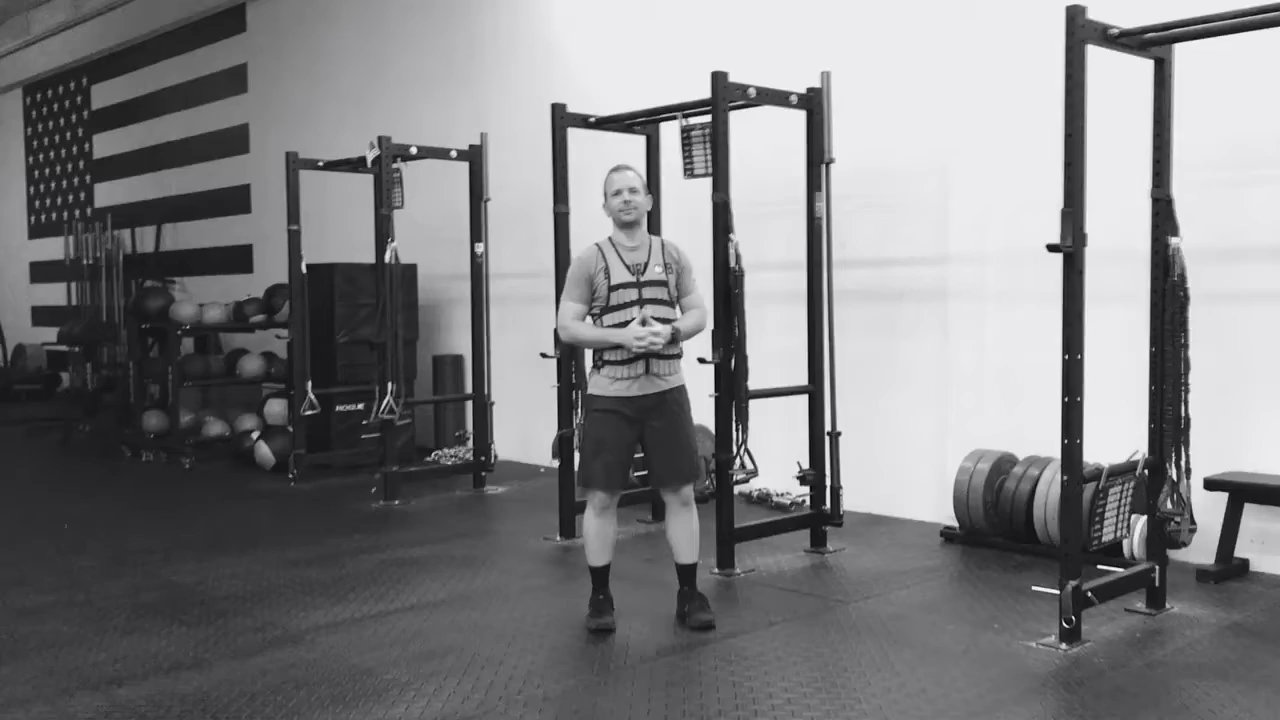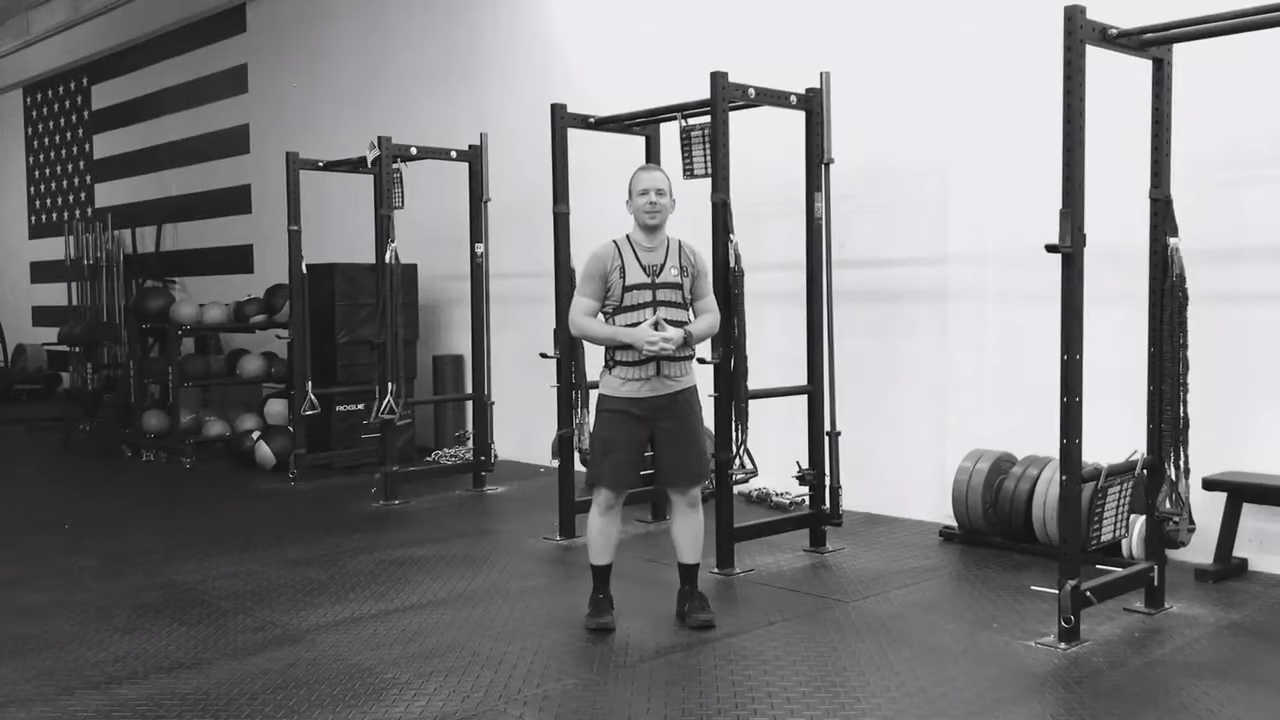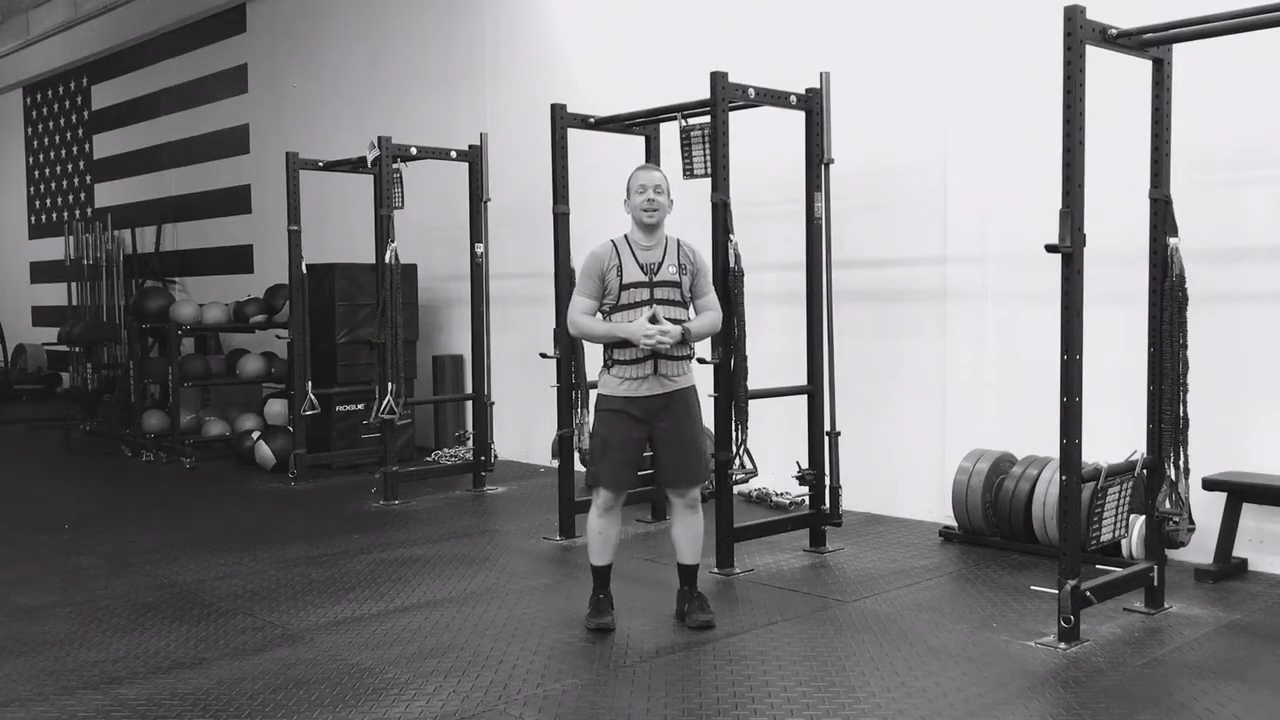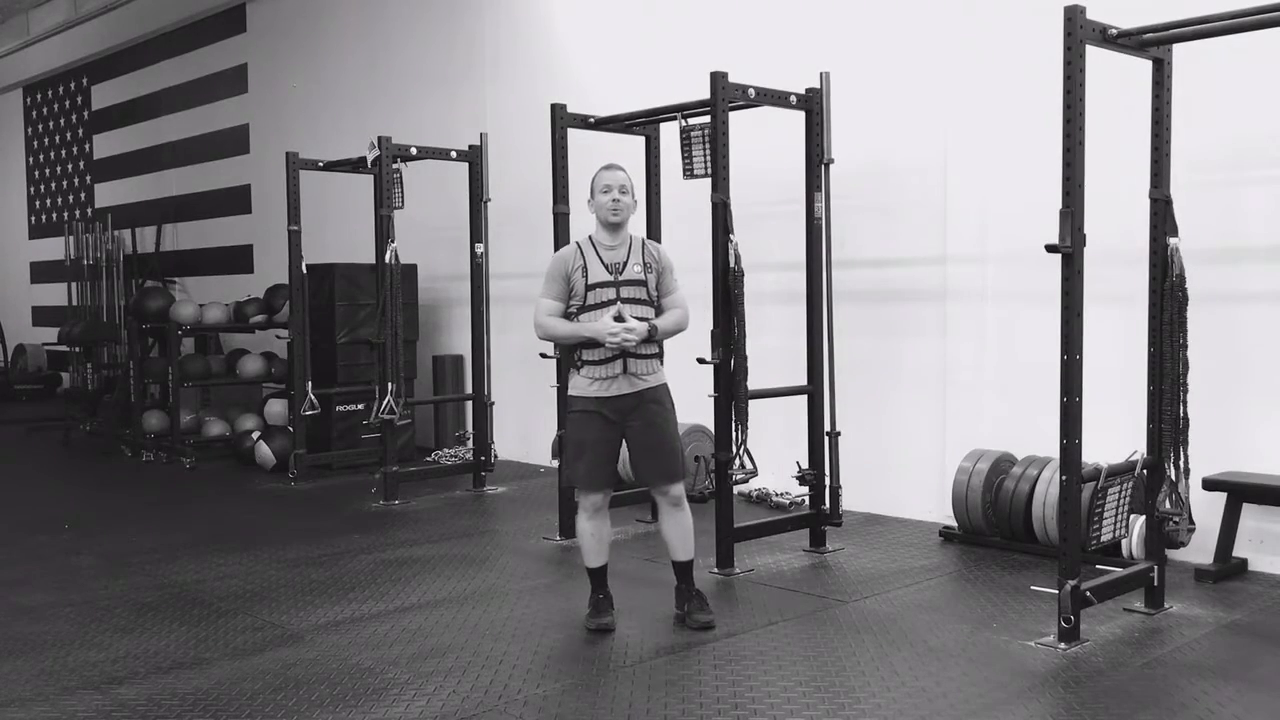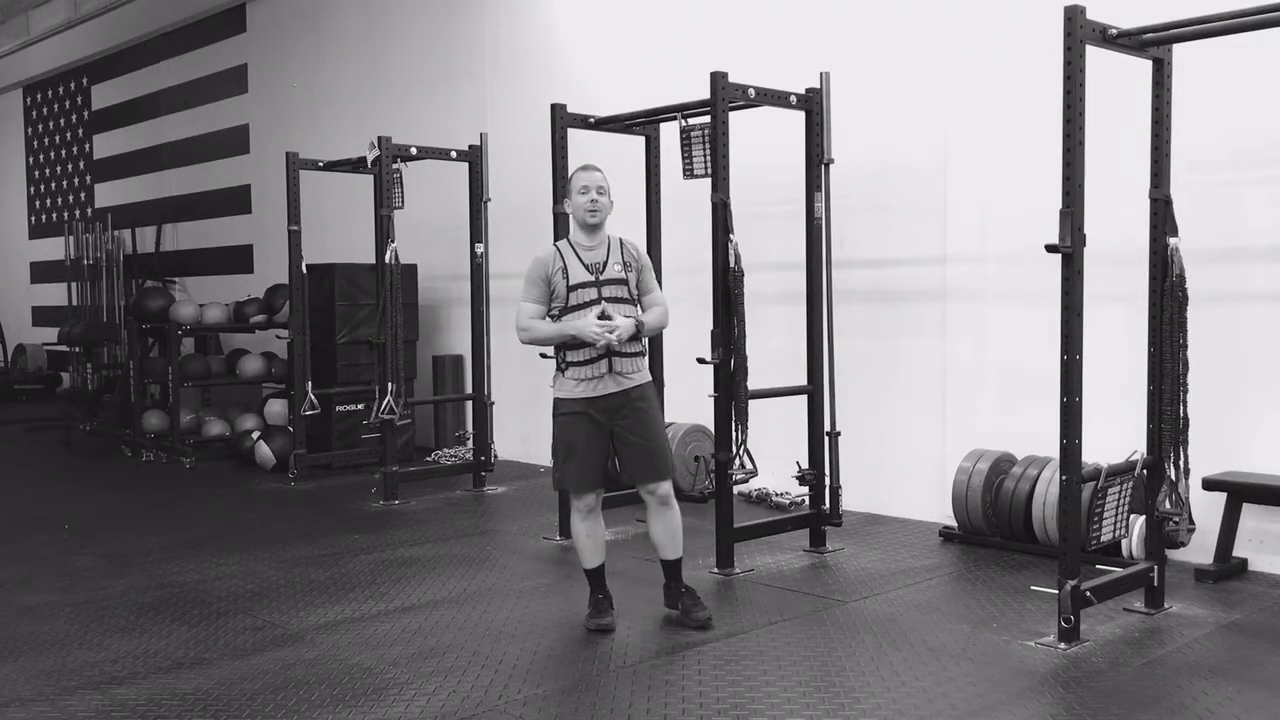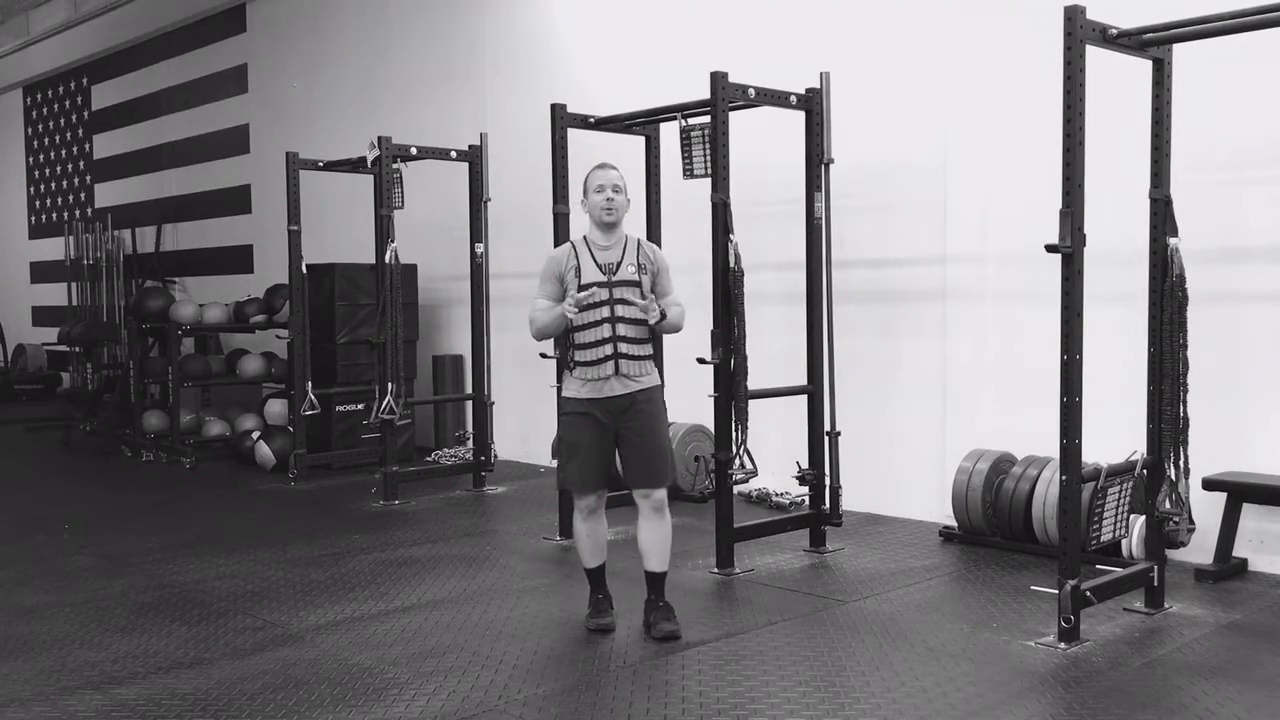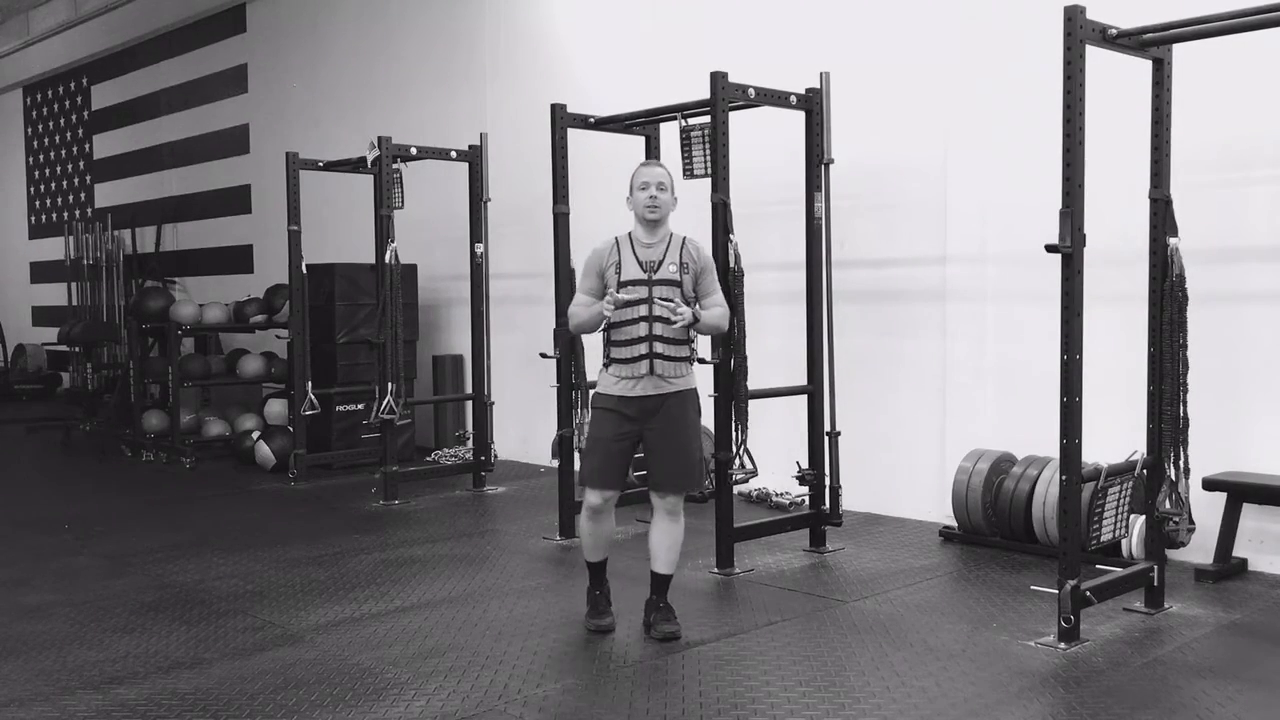
dt=0.7s
person 1, frame 1
left shoulder: (672, 254)
right shoulder: (588, 260)
left elbow: (698, 313)
right elbow: (566, 327)
left wrist: (670, 331)
right wrist: (619, 335)
left hip: (666, 391)
right hip: (609, 395)
left knee: (680, 493)
right knee: (601, 497)
left ankle: (689, 593)
right ankle: (600, 596)
person 1, frame 2
left shoulder: (690, 257)
right shoulder: (605, 257)
left elbow: (711, 316)
right elbow: (578, 321)
left wrist: (683, 335)
right wrist: (632, 335)
left hip: (678, 392)
right hip: (621, 395)
left knee: (687, 493)
right knee: (607, 496)
left ankle: (689, 593)
right ankle: (600, 595)
person 1, frame 3
left shoulder: (689, 256)
right shoulder: (603, 257)
left elbow: (713, 316)
right elbow: (576, 321)
left wrist: (681, 332)
right wrist: (627, 331)
left hip: (676, 391)
right hip: (619, 394)
left knee: (687, 494)
right knee: (606, 496)
left ankle: (689, 593)
right ankle: (600, 595)
person 1, frame 4
left shoulder: (654, 255)
right shoulder: (567, 259)
left elbow: (680, 315)
right elbow: (543, 324)
left wrist: (647, 329)
right wrist: (594, 330)
left hip: (648, 389)
right hip: (590, 395)
left knee: (672, 491)
right knee: (592, 499)
left ankle: (686, 591)
right ankle: (599, 595)
person 1, frame 5
left shoulder: (633, 253)
right shoulder: (547, 262)
left elbow: (660, 311)
right elbow: (526, 329)
left wrist: (635, 322)
right wrist: (574, 327)
left hip: (634, 388)
right hip: (577, 395)
left knee: (659, 489)
right knee: (585, 499)
left ankle: (676, 586)
right ankle: (599, 595)
person 1, frame 6
left shoulder: (649, 255)
right shoulder: (562, 259)
left elbow: (678, 318)
right elbow: (536, 327)
left wrist: (660, 314)
right wrist: (565, 310)
left hip: (641, 391)
right hip: (583, 396)
left knee: (653, 497)
right knee: (587, 500)
left ankle: (656, 600)
right ankle: (599, 595)
person 1, frame 7
left shoulder: (694, 254)
right shoulder: (605, 253)
left elbow: (721, 317)
right elbow: (574, 320)
left wrist: (694, 316)
right wrist: (600, 309)
left hip: (674, 394)
right hip: (615, 393)
left knee: (669, 500)
right knee: (597, 497)
left ankle: (658, 601)
right ankle: (597, 588)
